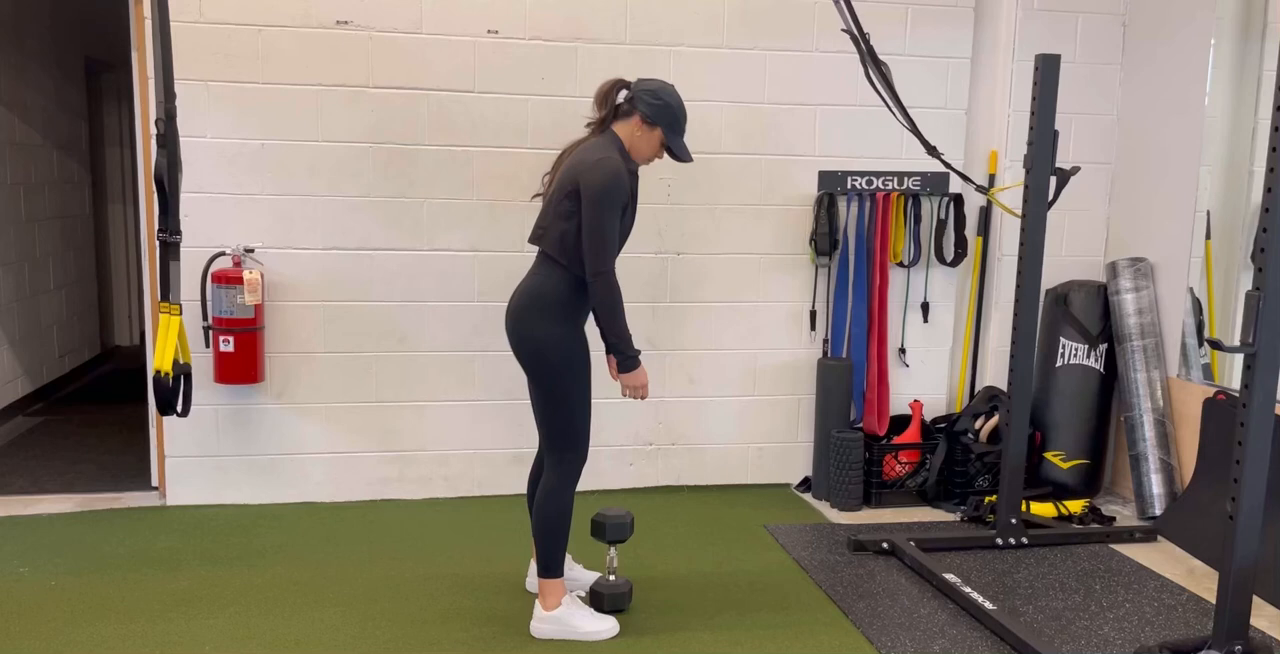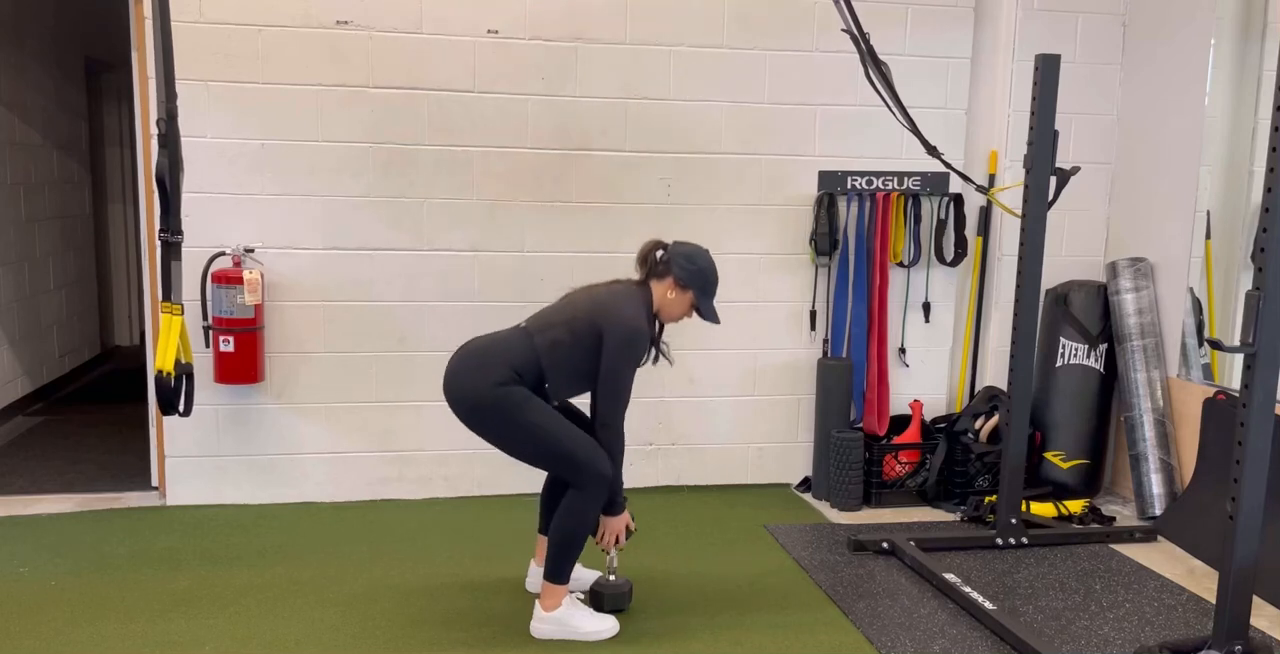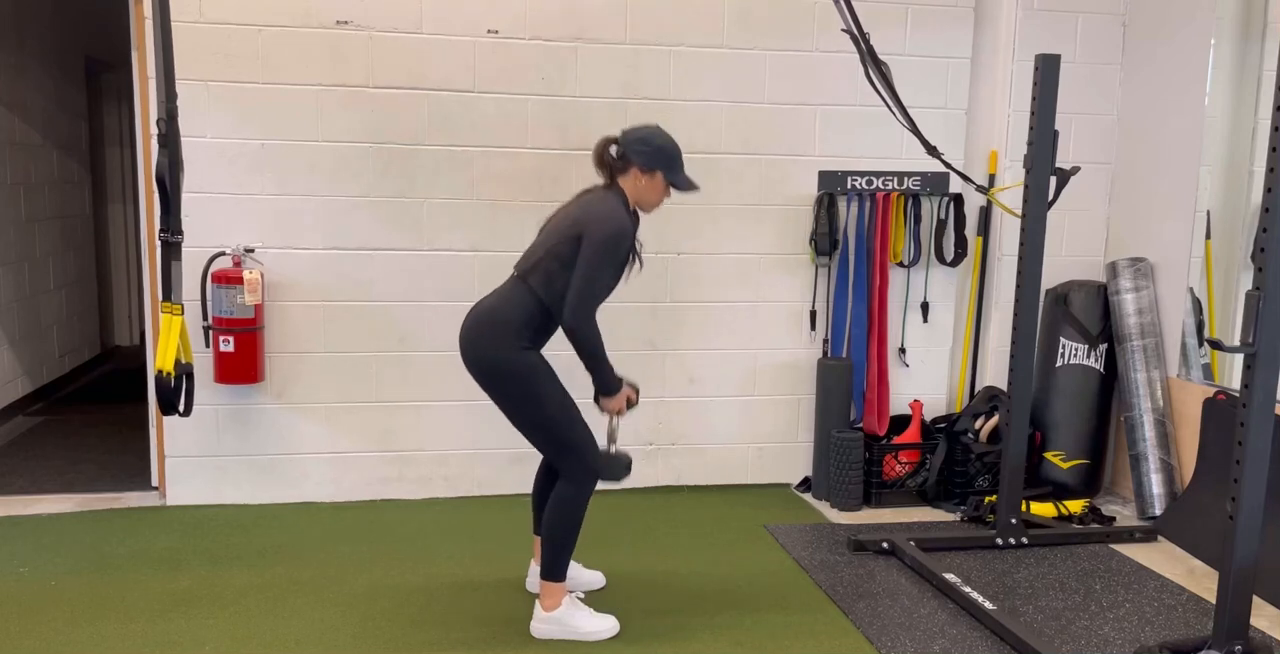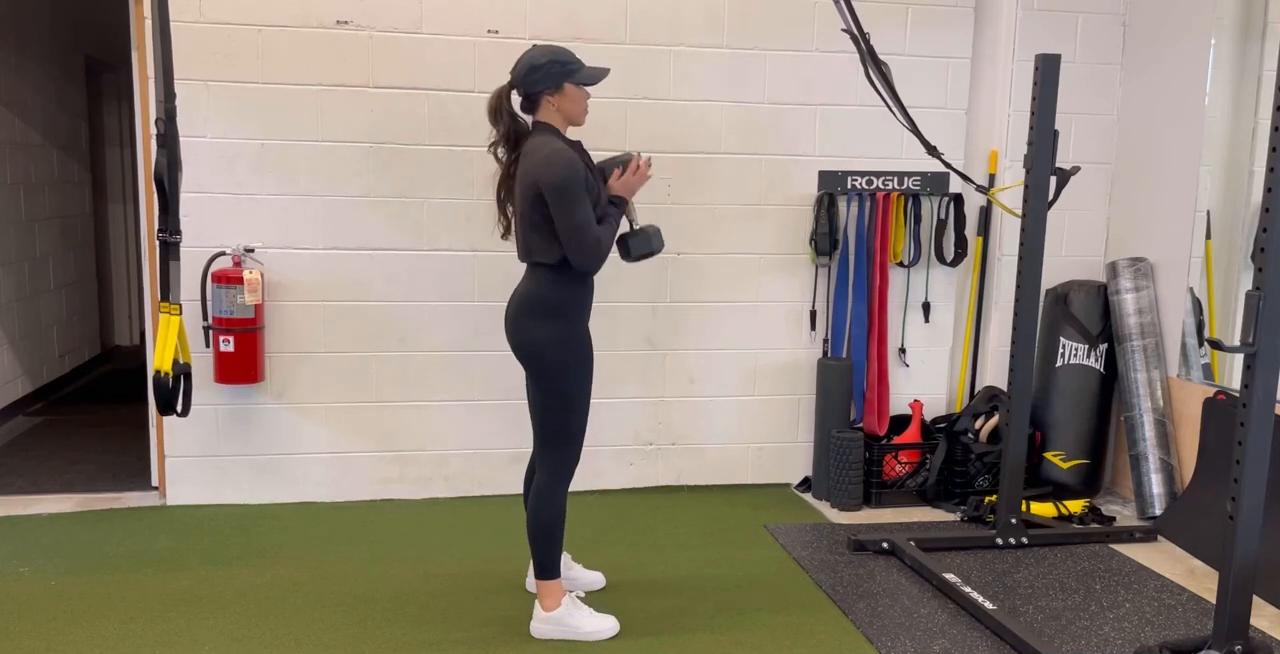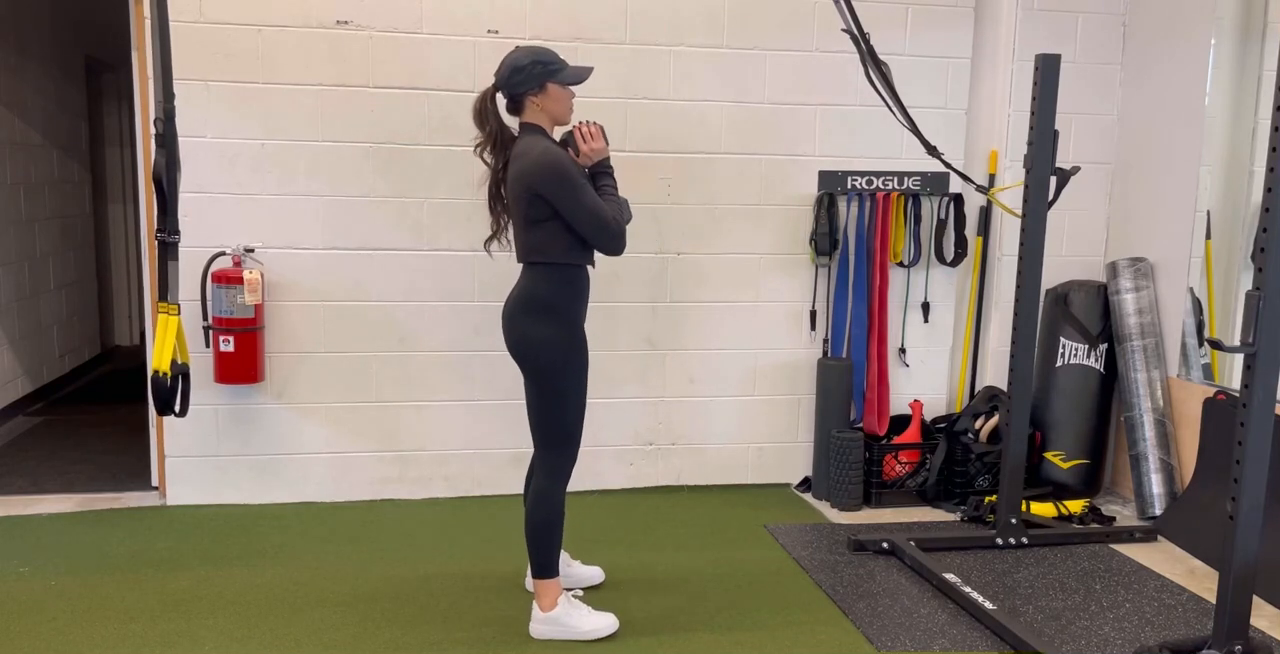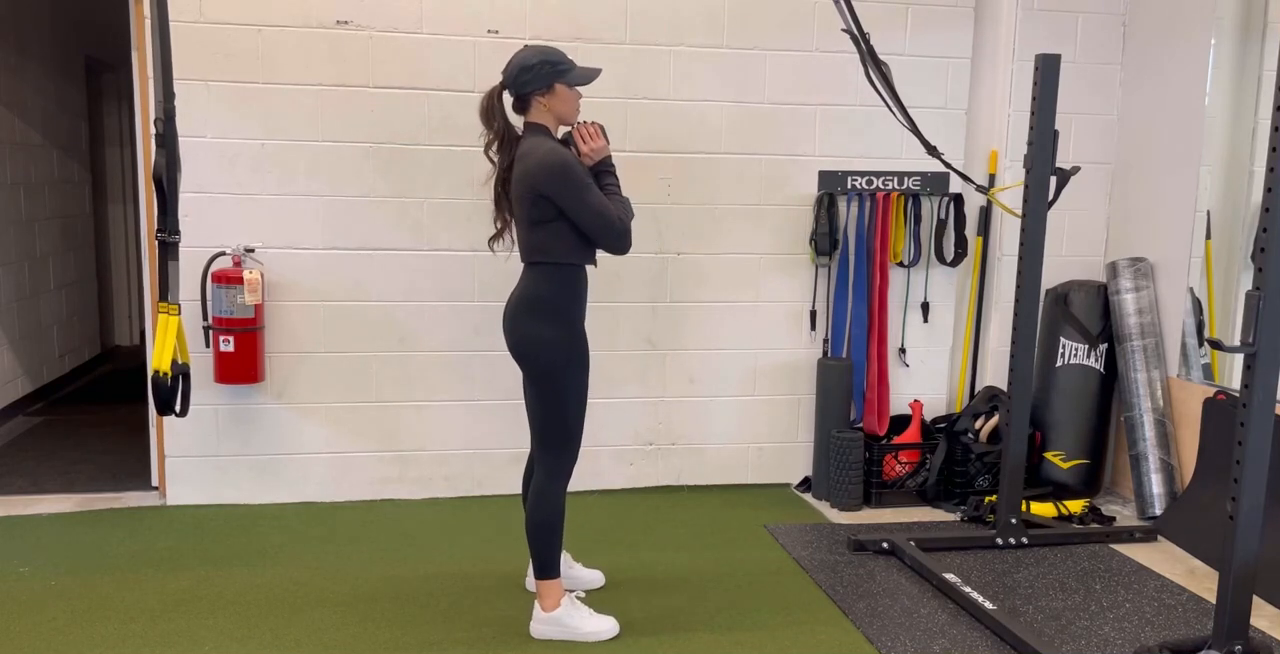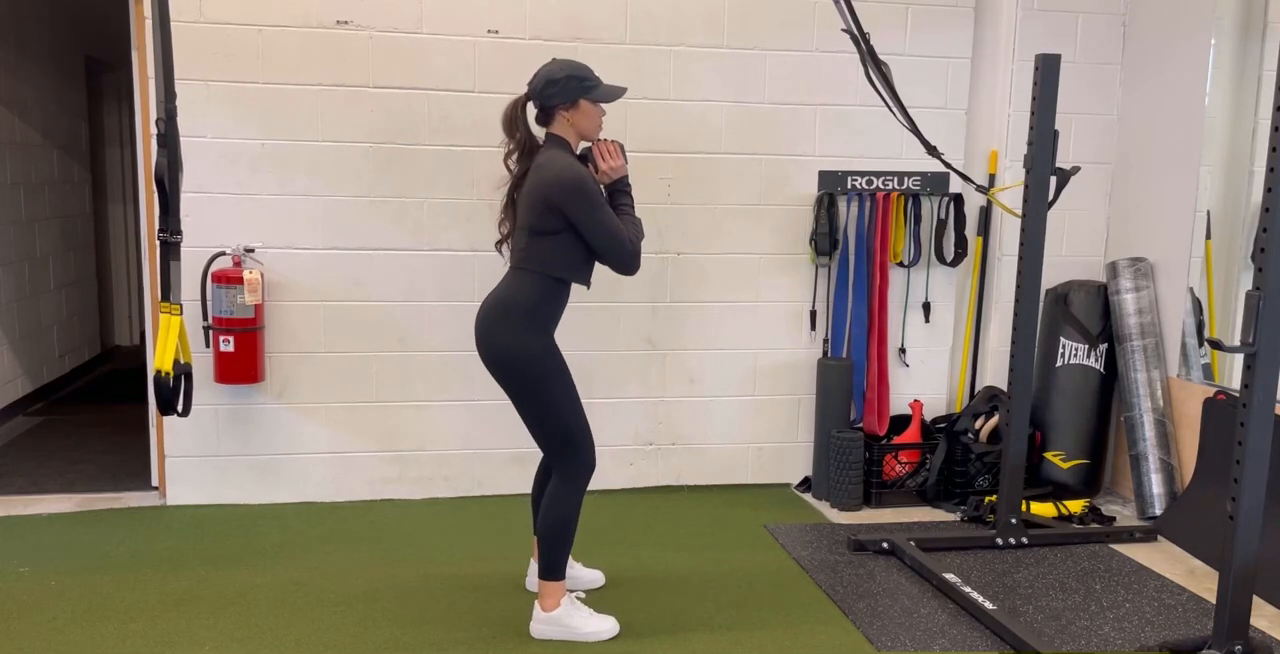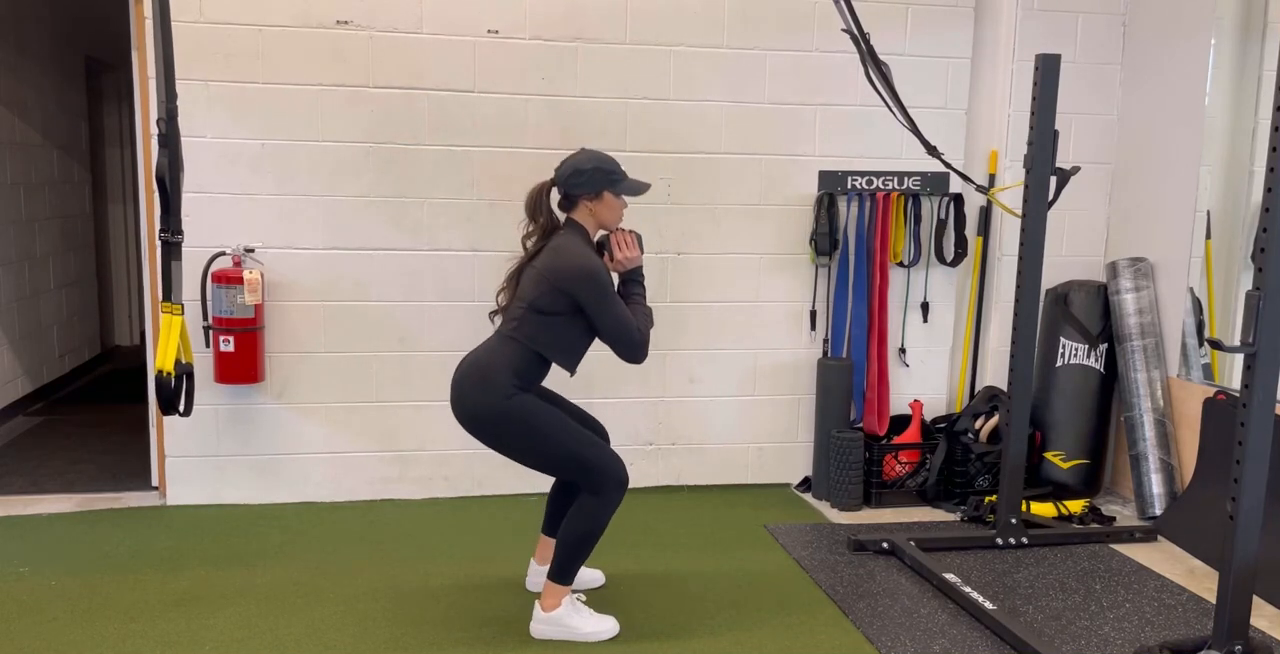
dt=0.5s
person 1, frame 1
left shoulder: (595, 155)
right shoulder: (608, 169)
right elbow: (600, 271)
left wrist: (615, 344)
right wrist: (627, 356)
left hip: (540, 310)
right hip: (550, 319)
left knee: (558, 444)
right knee: (567, 452)
left ankle: (546, 563)
right ankle: (551, 608)
person 1, frame 2
left shoulder: (625, 299)
right shoulder: (630, 322)
left elbow: (601, 410)
right elbow: (609, 417)
left wrist: (608, 497)
right wrist: (613, 505)
left hip: (484, 371)
right hip: (483, 384)
left knee: (575, 449)
right knee: (591, 473)
left ankle: (545, 562)
right ankle: (551, 607)
person 1, frame 3
left shoulder: (598, 206)
right shoulder: (613, 220)
right elbow: (574, 312)
left wrist: (604, 378)
right wrist: (609, 385)
left hip: (497, 330)
right hip: (502, 341)
left knee: (564, 450)
right knee: (581, 461)
left ankle: (544, 563)
right ankle: (551, 607)
person 1, frame 4
left shoulder: (539, 150)
right shoulder: (556, 159)
right elbow: (587, 254)
left wrist: (607, 191)
right wrist: (619, 199)
left hip: (542, 311)
right hip: (553, 319)
left knee: (552, 449)
right knee: (560, 455)
left ankle: (549, 563)
right ankle: (551, 606)
person 1, frame 5
left shoulder: (530, 154)
right shoulder: (545, 159)
left elbow: (582, 217)
right elbow: (612, 237)
left wrist: (587, 168)
right wrist: (599, 167)
left hip: (541, 310)
right hip: (549, 317)
left knee: (551, 448)
right knee: (557, 455)
left ankle: (547, 563)
right ankle: (549, 607)
person 1, frame 6
left shoulder: (533, 152)
right shoulder: (550, 159)
left elbow: (581, 216)
right elbow: (617, 235)
left wrist: (588, 167)
right wrist: (602, 166)
left hip: (541, 312)
right hip: (551, 319)
left knee: (550, 450)
right knee: (556, 457)
left ankle: (547, 563)
right ankle: (550, 607)
person 1, frame 7
left shoulder: (549, 165)
right shoulder: (566, 175)
left elbow: (593, 238)
right elbow: (626, 257)
left wrist: (602, 187)
right wrist: (618, 188)
left hip: (513, 324)
right hip: (518, 331)
left knee: (563, 447)
right knee: (576, 457)
left ankle: (545, 562)
right ankle: (552, 607)
person 1, frame 8
left shoulder: (563, 246)
right shoulder: (579, 263)
left elbow: (606, 323)
right elbow: (634, 347)
left wrist: (615, 274)
right wrist: (631, 276)
left hip: (493, 382)
right hip: (492, 395)
left knee: (591, 443)
right knee: (607, 476)
left ankle: (545, 562)
right ankle: (553, 608)
